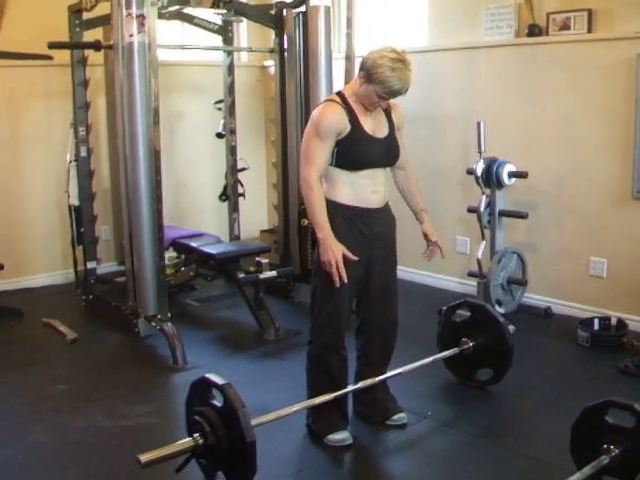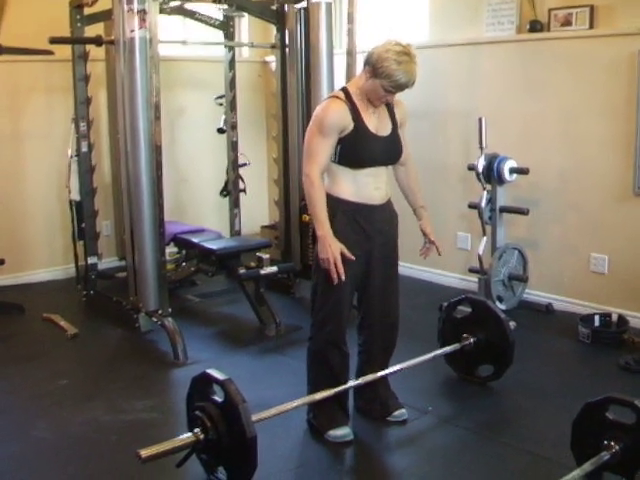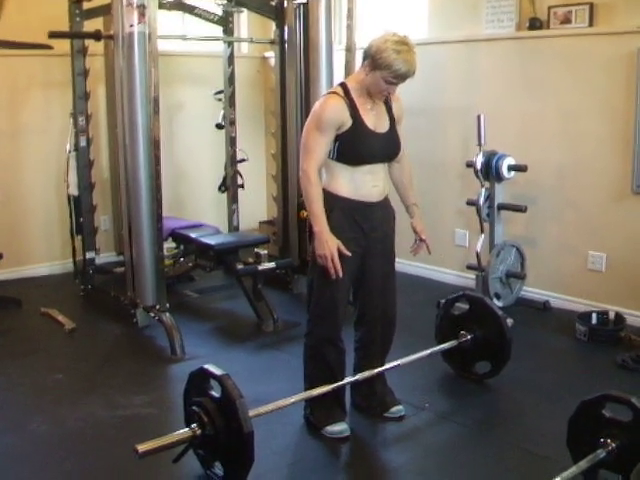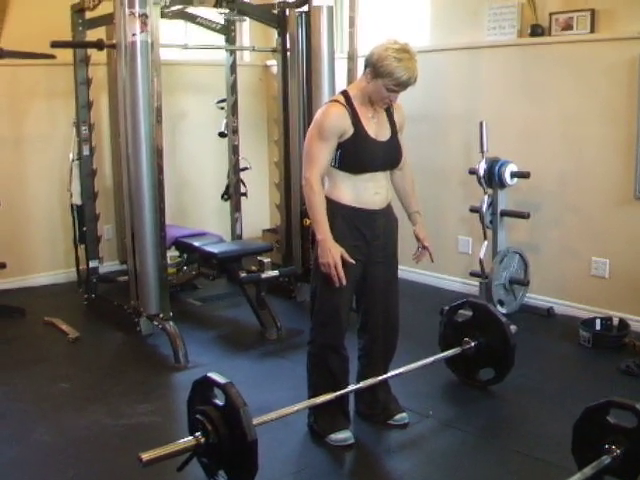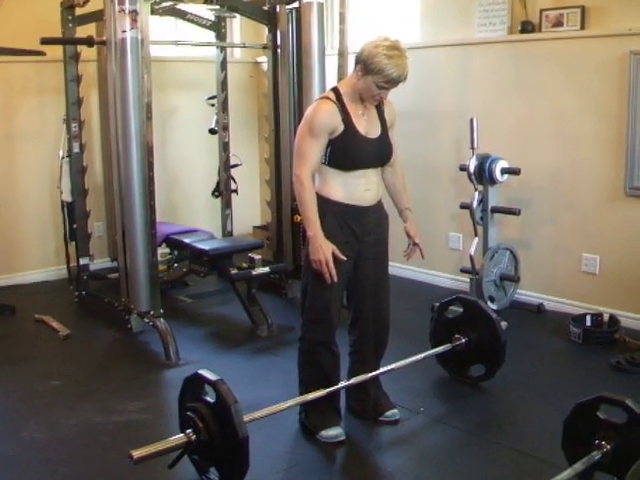
dt=0.5s
person 1, frame 1
left shoulder: (393, 113)
right shoulder: (331, 114)
left elbow: (402, 168)
right elbow: (310, 177)
left wrist: (423, 219)
right wrist: (325, 238)
left hip: (381, 223)
right hip: (341, 225)
left knee: (382, 319)
right knee: (331, 324)
left ankle: (373, 399)
right ankle: (325, 415)
person 1, frame 2
left shoulder: (395, 110)
right shoulder: (335, 110)
left elbow: (403, 165)
right elbow: (312, 174)
left wrist: (422, 216)
right wrist: (324, 235)
left hip: (382, 220)
right hip: (342, 221)
left knee: (384, 315)
right knee: (332, 320)
left ankle: (374, 395)
right ankle: (326, 410)
person 1, frame 3
left shoulder: (393, 105)
right shoulder: (333, 105)
right elbow: (309, 169)
left wrist: (414, 213)
right wrist: (321, 231)
left hip: (379, 217)
right hip: (339, 217)
left knee: (381, 311)
right knee: (328, 316)
left ankle: (371, 391)
right ankle: (323, 407)
person 1, frame 4
left shoulder: (394, 113)
right shoulder: (335, 114)
right elbow: (312, 178)
left wrist: (416, 220)
right wrist: (324, 239)
left hip: (382, 224)
right hip: (342, 225)
left knee: (384, 318)
right knee: (331, 324)
left ankle: (375, 398)
right ankle: (327, 414)
person 1, frame 5
left shoulder: (385, 110)
right shoulder: (325, 111)
right elbow: (302, 175)
left wrist: (408, 218)
right wrist: (315, 236)
left hip: (373, 221)
right hip: (333, 222)
left knee: (375, 315)
right knee: (322, 320)
left ankle: (366, 395)
right ankle: (318, 411)
